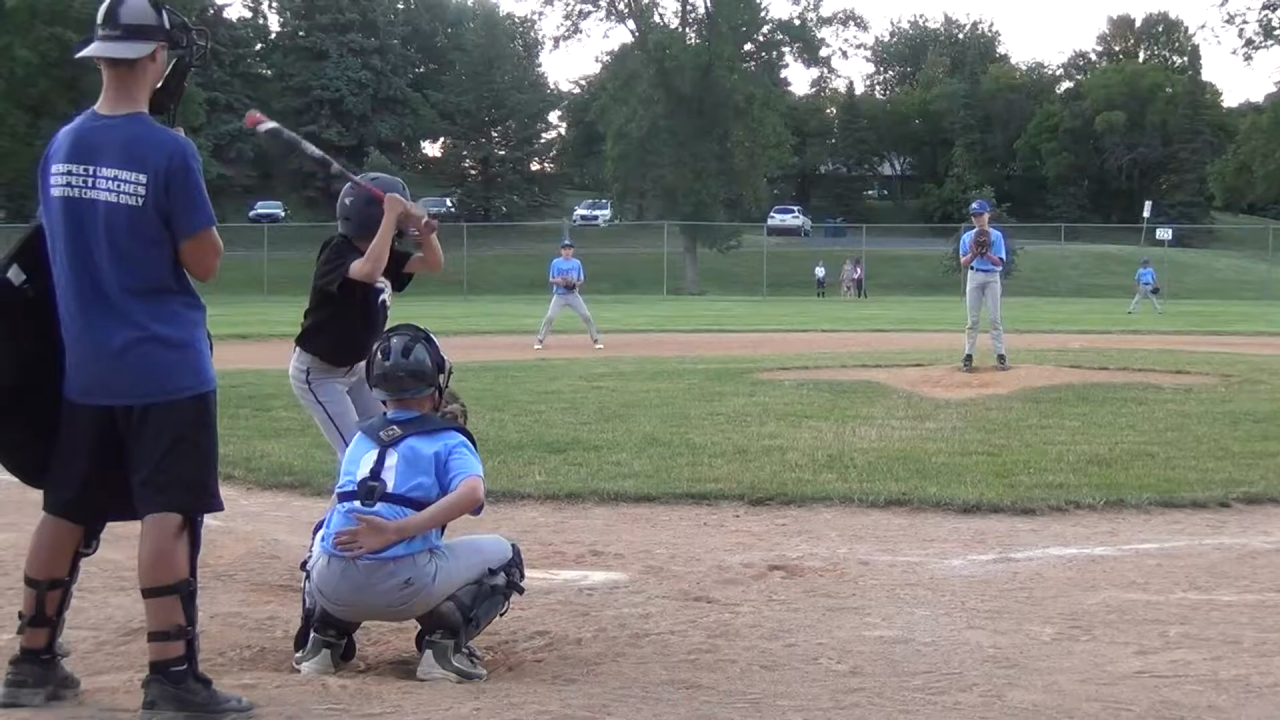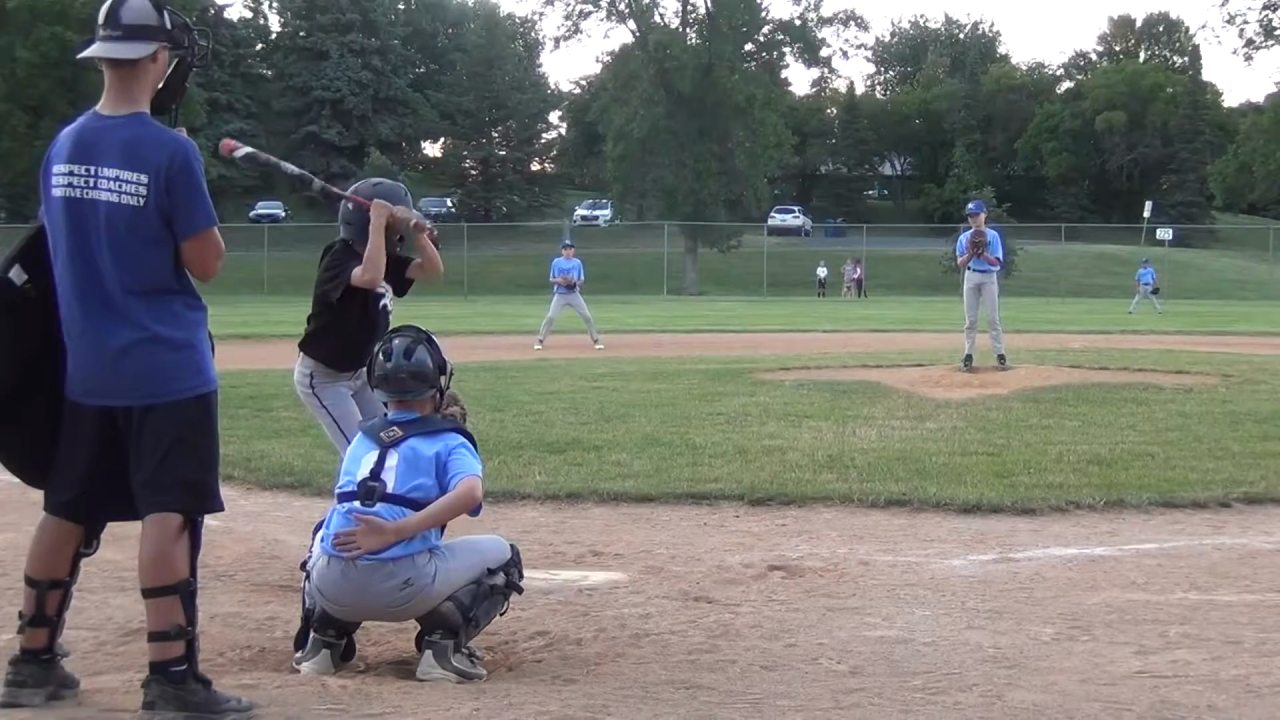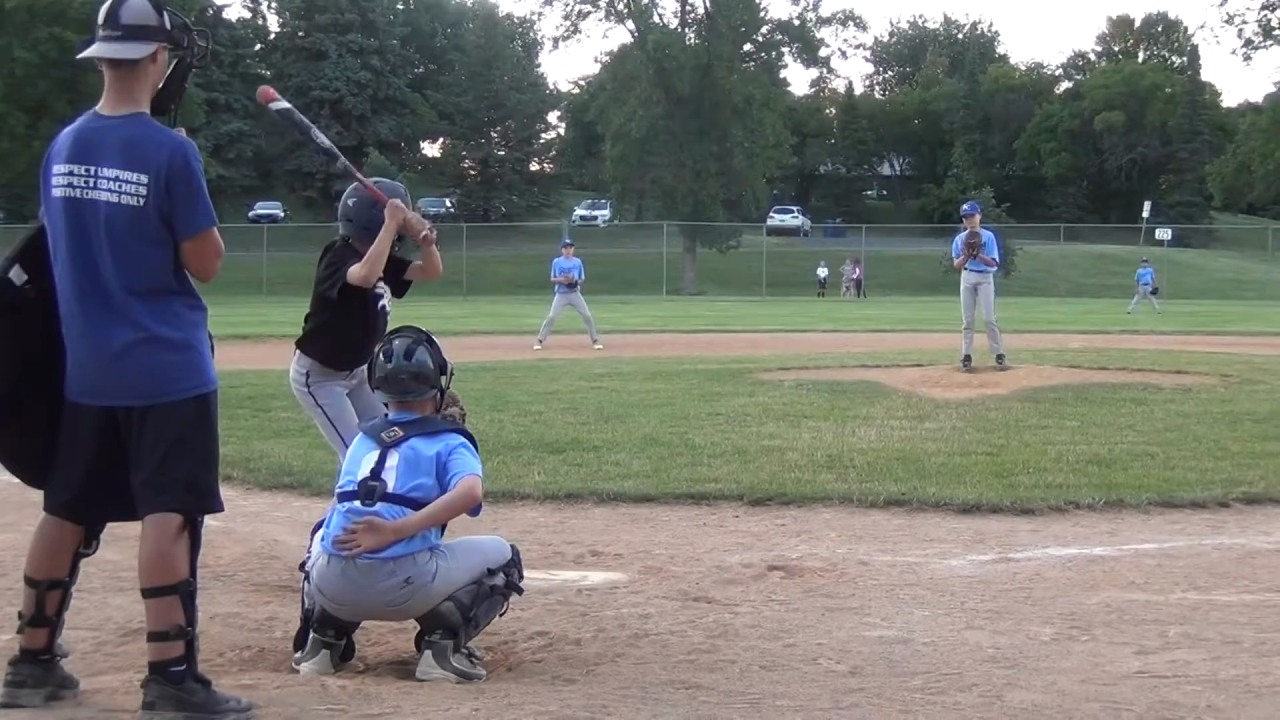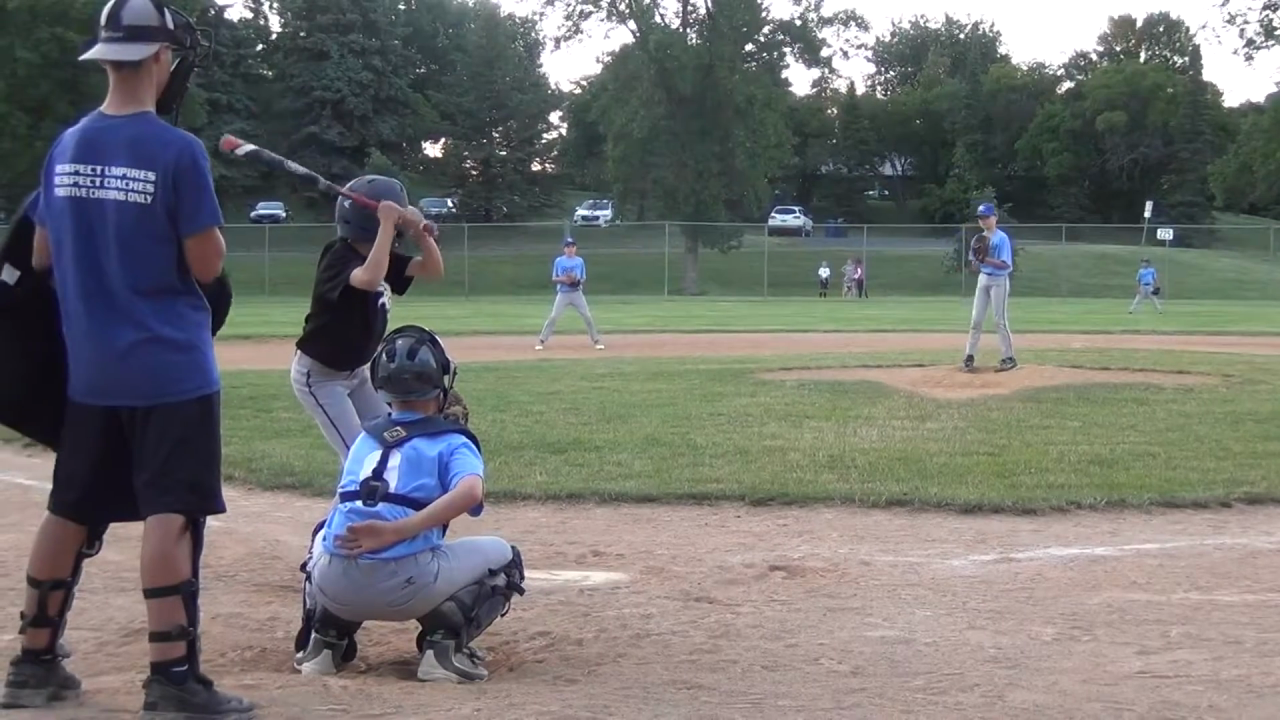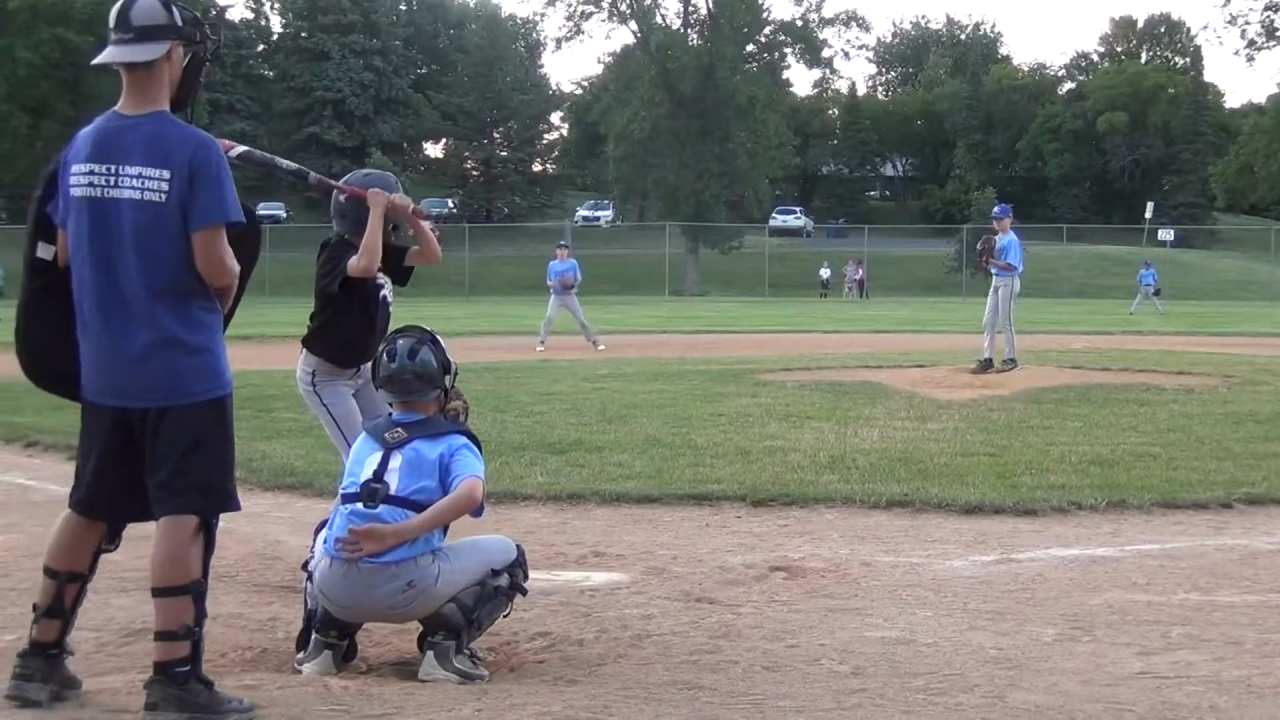
dt=0.4s
person 1, frame 1
left shoulder: (60, 146)
right shoulder: (168, 151)
right elbow: (205, 264)
left hip: (85, 367)
right hip: (166, 366)
left knee: (67, 511)
right knee: (168, 514)
person 1, frame 2
left shoulder: (62, 146)
right shoulder: (170, 152)
right elbow: (206, 265)
left hip: (87, 368)
right hip: (167, 368)
left knee: (68, 512)
right knee: (168, 514)
person 1, frame 3
left shoulder: (61, 146)
right shoulder: (169, 151)
right elbow: (205, 264)
left hip: (86, 368)
right hip: (166, 367)
left knee: (68, 512)
right knee: (168, 515)
person 1, frame 4
left shoulder: (65, 147)
right shoulder: (177, 150)
right elbow: (207, 266)
left hip: (90, 369)
right hip: (171, 367)
left knee: (71, 512)
right knee: (171, 515)
person 1, frame 5
left shoulder: (81, 146)
right shoulder: (195, 149)
left elbow: (66, 254)
right elbow: (214, 269)
right wrist: (233, 274)
left hip: (105, 367)
right hip: (183, 367)
left knee: (91, 511)
right knee: (185, 515)
person 2, frame 1
left shoulder: (361, 438)
right shoulder: (448, 439)
right elbow: (472, 493)
right wrist: (396, 531)
left hip: (333, 587)
right hip: (404, 585)
right knee: (503, 554)
left ankle: (324, 639)
right ankle: (444, 645)
person 2, frame 2
left shoulder: (361, 438)
right shoulder: (448, 440)
right elbow: (469, 493)
right wrist: (394, 532)
left hip: (333, 587)
right hip: (404, 586)
right knee: (502, 555)
left ankle: (323, 640)
right ankle: (443, 645)
person 2, frame 3
left shoulder: (362, 438)
right shoulder: (449, 441)
right elbow: (470, 492)
right wrist: (394, 531)
left hip: (333, 585)
right hip: (404, 585)
left knee: (325, 534)
right knee: (502, 556)
left ankle: (323, 640)
right ankle: (443, 645)
person 2, frame 4
left shoulder: (365, 438)
right shoulder: (452, 442)
right elbow: (470, 492)
right wrist: (396, 532)
left hip: (335, 586)
right hip: (406, 585)
left knee: (325, 534)
right knee: (503, 557)
left ankle: (324, 641)
right ankle: (445, 646)
person 2, frame 5
left shoulder: (365, 439)
right shoulder: (453, 442)
right elbow: (470, 494)
right wrist: (396, 535)
left hip: (336, 588)
right hip: (406, 588)
left knee: (328, 532)
right knee: (507, 555)
left ankle: (325, 641)
right ankle: (445, 647)
person 3, frame 1
left shoulder: (384, 253)
right shoulder: (339, 253)
left elbow: (434, 264)
right elbow: (370, 272)
left wrist: (423, 226)
right wrist: (390, 216)
left hip: (353, 368)
right hip: (317, 372)
person 3, frame 2
left shoulder: (386, 259)
right shoulder: (340, 258)
left elbow: (433, 270)
right elbow: (370, 278)
left wrist: (417, 230)
right wrist: (379, 221)
left hip: (357, 372)
right hip: (321, 377)
person 3, frame 3
left shoulder: (384, 260)
right shoulder: (340, 257)
left elbow: (432, 272)
right elbow: (366, 277)
left wrist: (424, 236)
right wrist: (391, 223)
left hip: (354, 371)
right hip: (317, 376)
person 3, frame 4
left shoulder: (381, 256)
right shoulder: (340, 258)
left elbow: (433, 270)
right elbow: (371, 280)
left wrist: (421, 231)
right wrist: (387, 225)
left hip: (354, 371)
right hip: (318, 375)
person 3, frame 5
left shoulder: (382, 251)
right shoulder: (337, 253)
left elbow: (432, 255)
right elbow: (366, 267)
left wrist: (411, 216)
right wrist: (377, 210)
left hip: (359, 370)
right hip: (324, 374)
